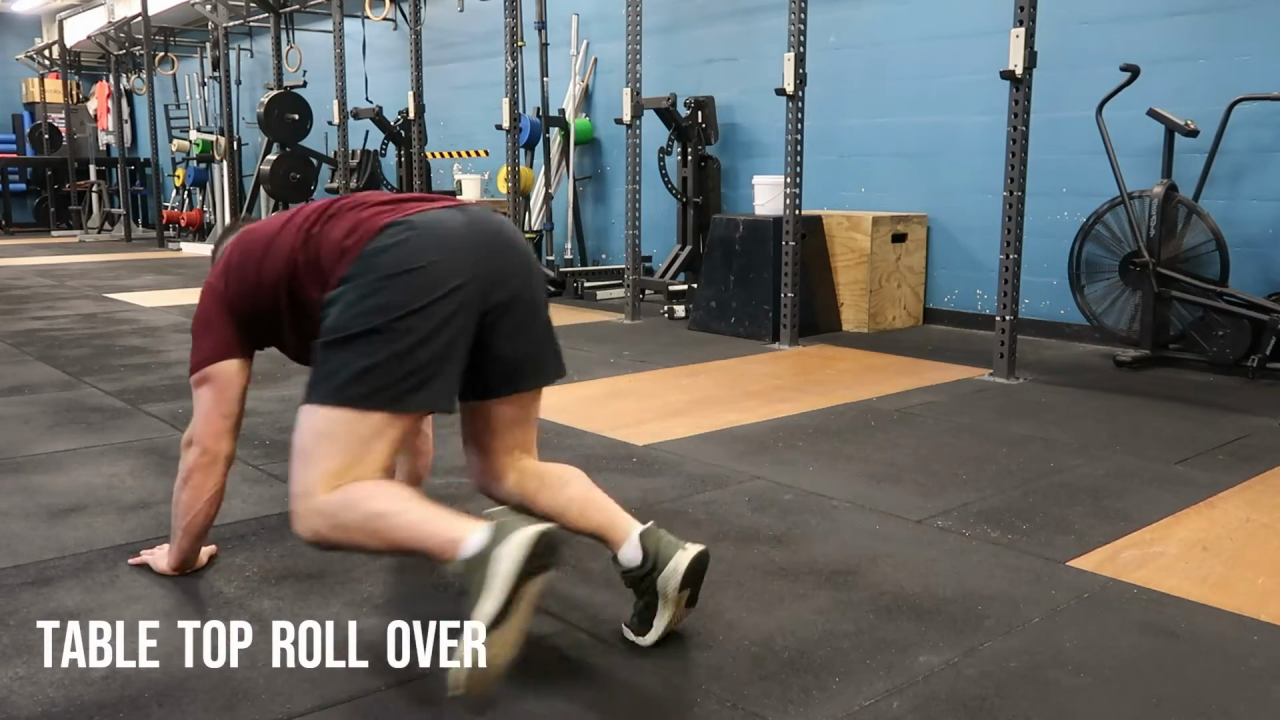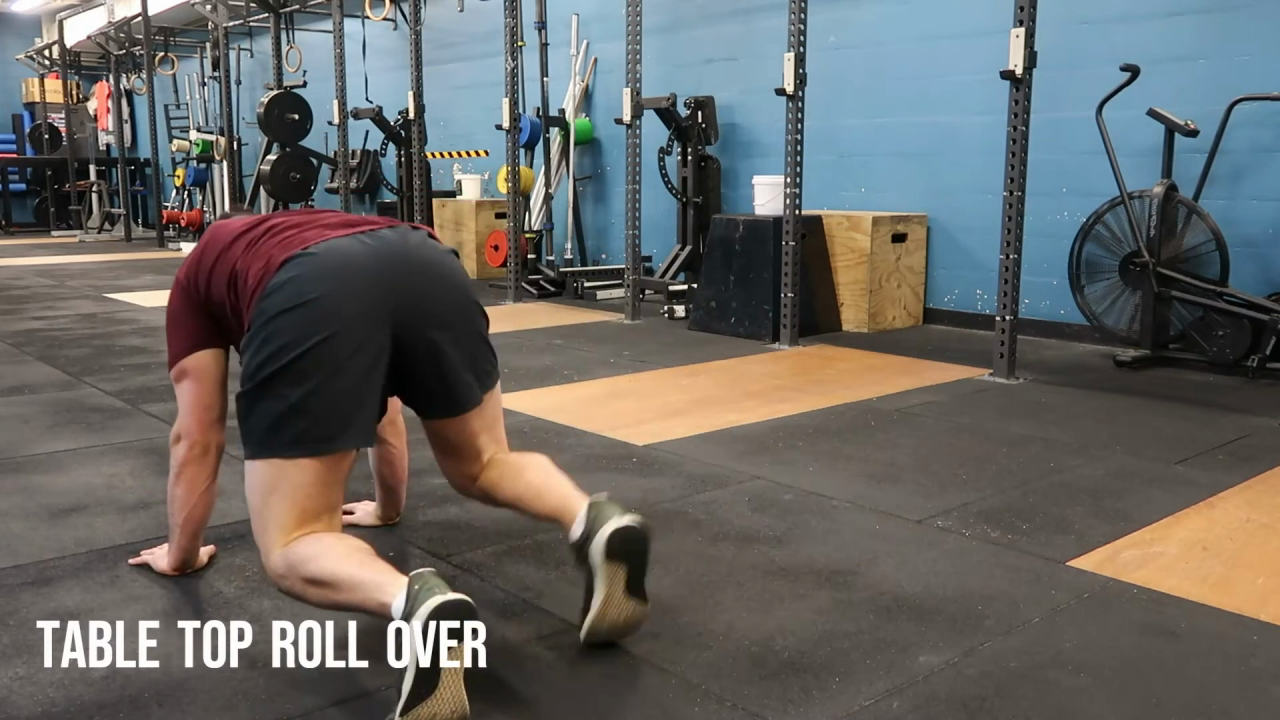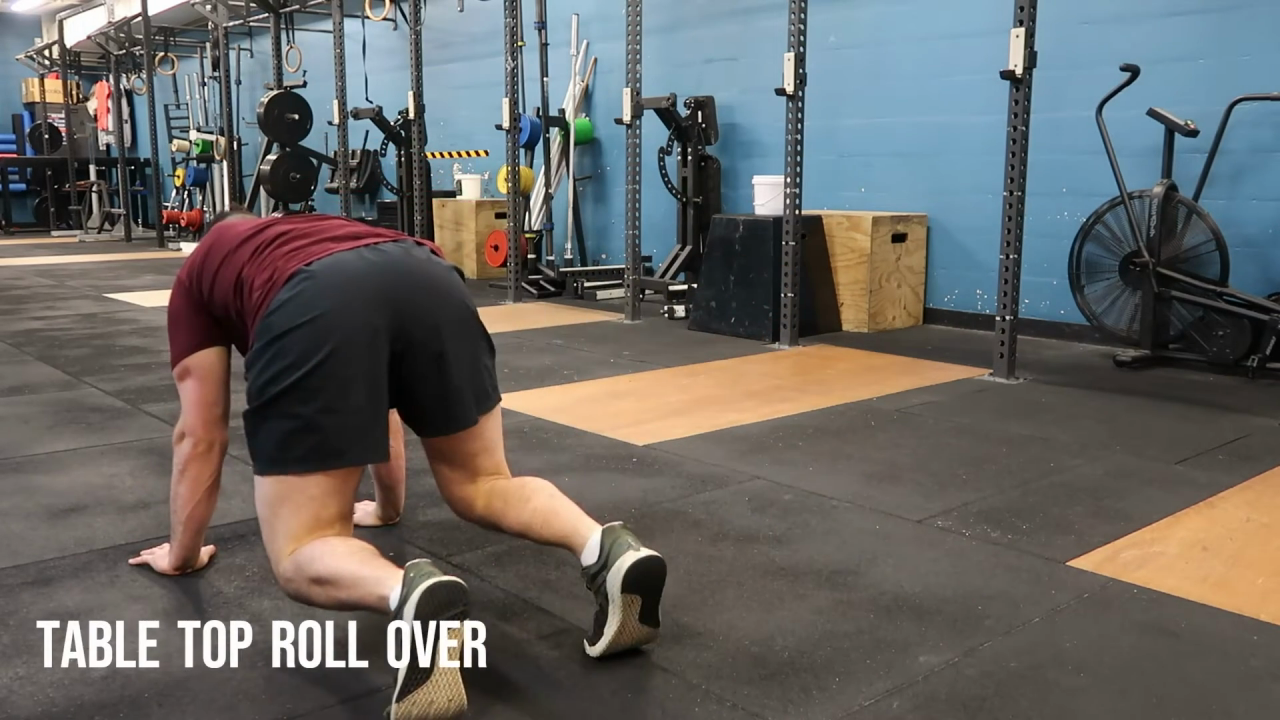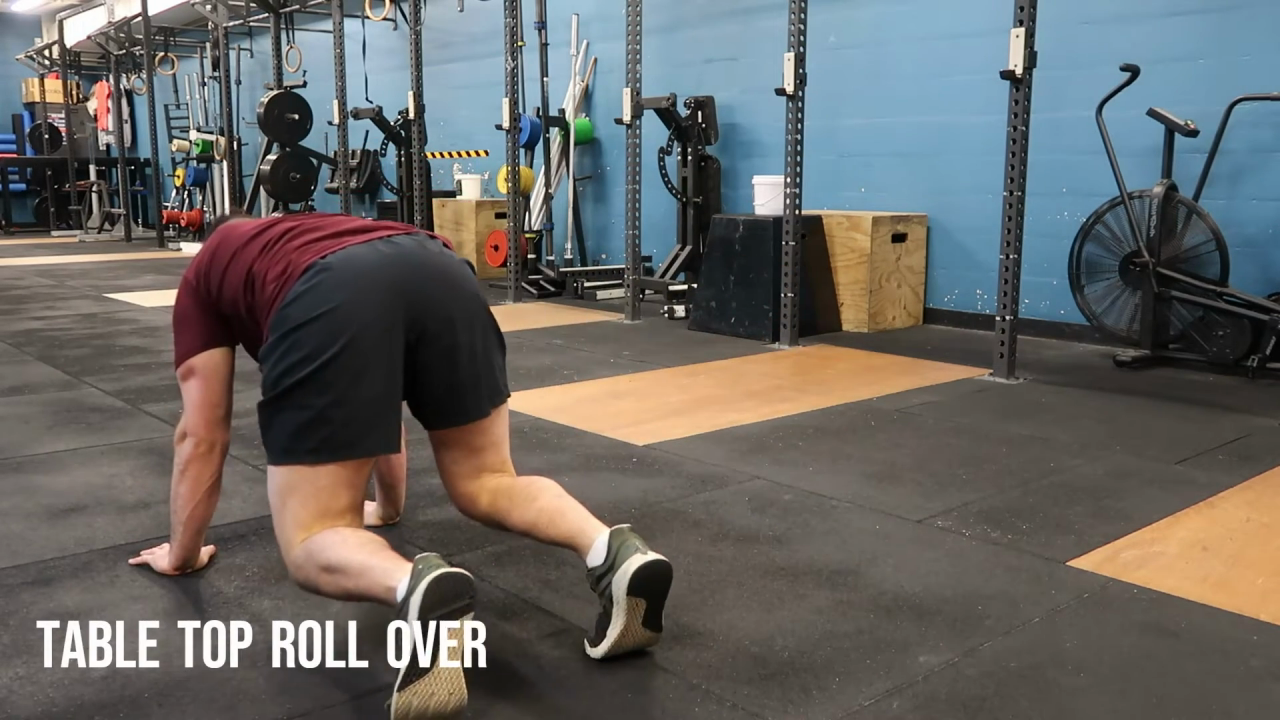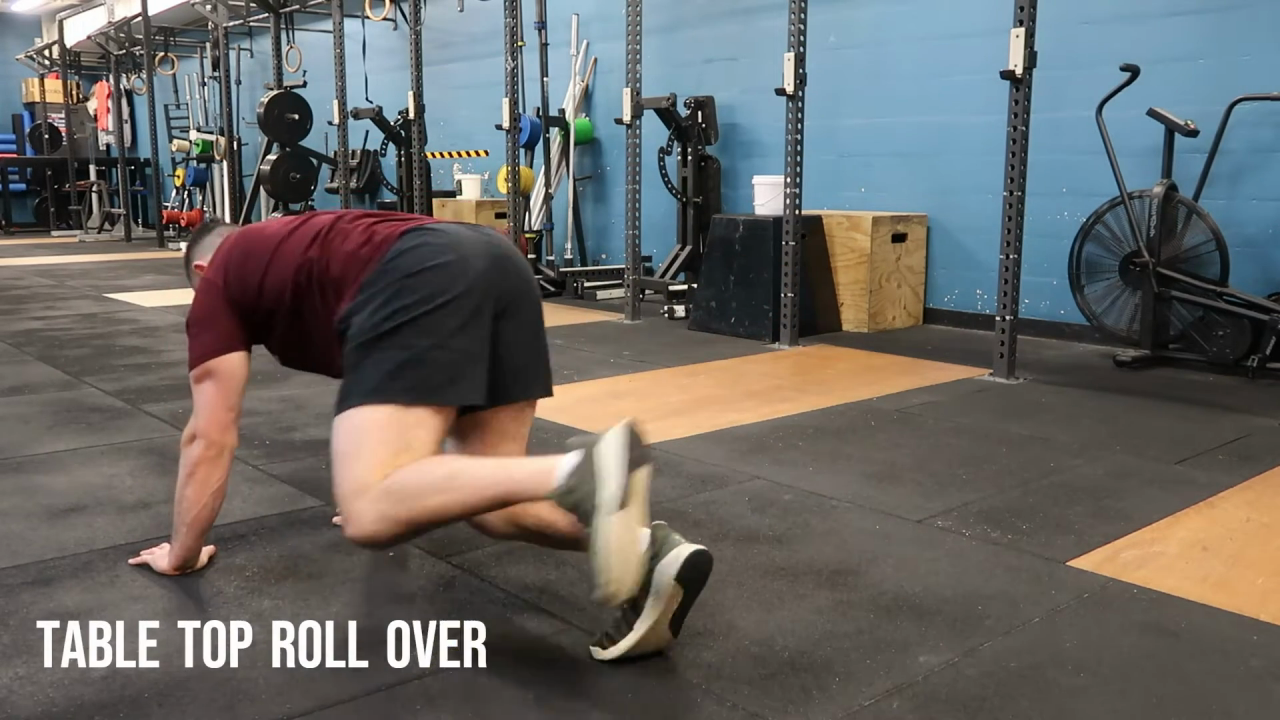
dt=0.4s
person 1, frame 1
left shoulder: (232, 277)
left elbow: (209, 444)
right elbow: (409, 398)
left wrist: (180, 554)
right wrist: (399, 502)
left hip: (406, 263)
left knee: (324, 507)
right knee: (510, 472)
left ankle: (488, 547)
right ankle: (645, 547)
person 1, frame 2
left shoulder: (199, 274)
left elbow: (197, 438)
right elbow: (381, 402)
left wrist: (182, 552)
right wrist: (388, 506)
left hip: (311, 299)
left knee: (291, 548)
right knee: (486, 466)
left ankle: (416, 604)
right ankle: (596, 524)
person 1, frame 3
left shoulder: (197, 274)
left elbow: (200, 436)
right elbow: (379, 402)
left wrist: (182, 553)
right wrist: (388, 506)
left hip: (317, 312)
left knee: (303, 557)
right knee: (483, 489)
left ankle: (411, 594)
right ankle: (608, 550)
person 1, frame 4
left shoulder: (204, 276)
left elbow: (202, 435)
right elbow: (377, 401)
left wrist: (183, 552)
right wrist: (388, 507)
left hip: (335, 302)
left knee: (314, 546)
right knee: (487, 486)
left ankle: (418, 589)
right ankle: (613, 553)
person 1, frame 5
left shoulder: (221, 279)
right shoulder: (292, 254)
left elbow: (210, 438)
right elbow: (379, 389)
left wrist: (182, 551)
left hip: (422, 281)
right hip: (490, 260)
left knee: (374, 519)
right knee: (482, 489)
left ankle: (583, 467)
right ankle: (648, 547)
